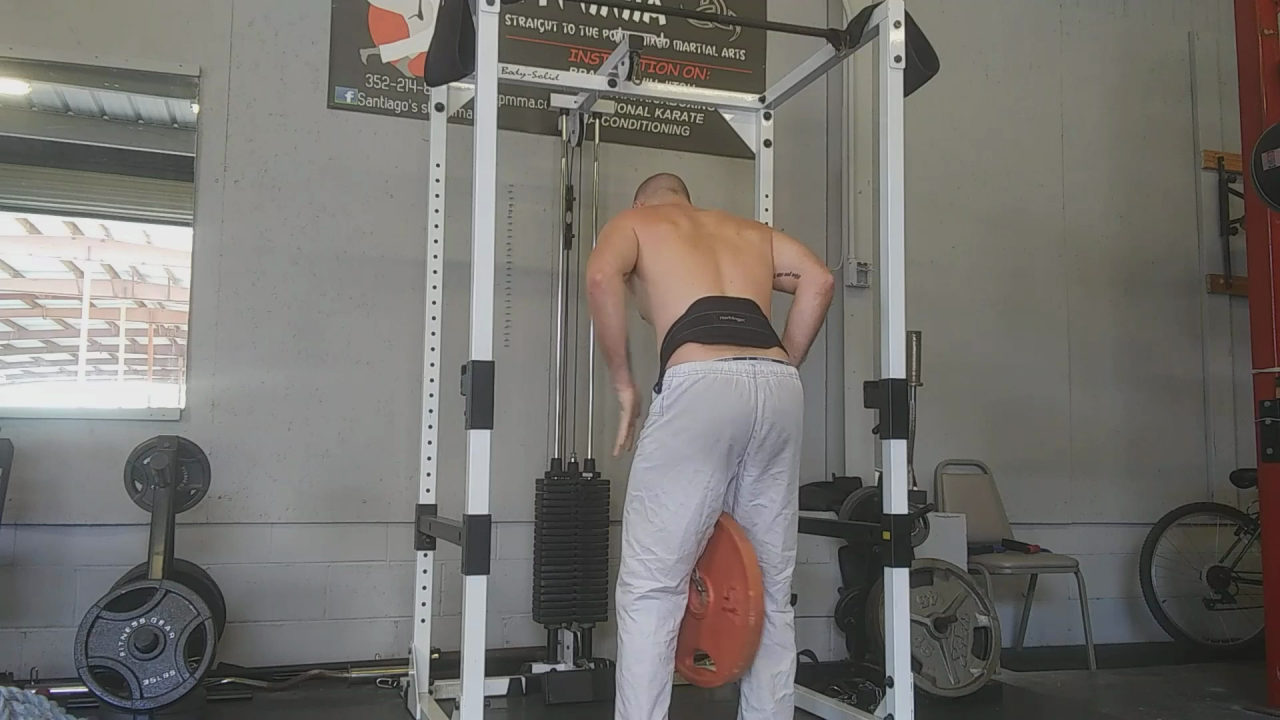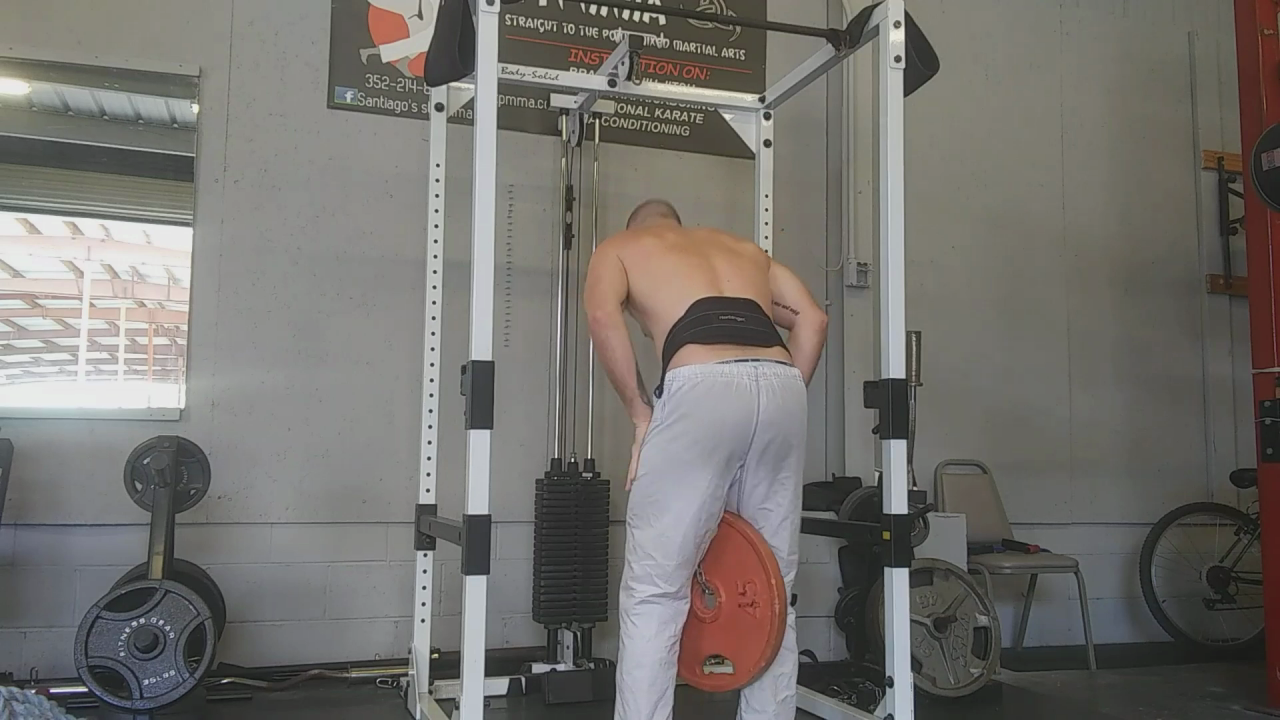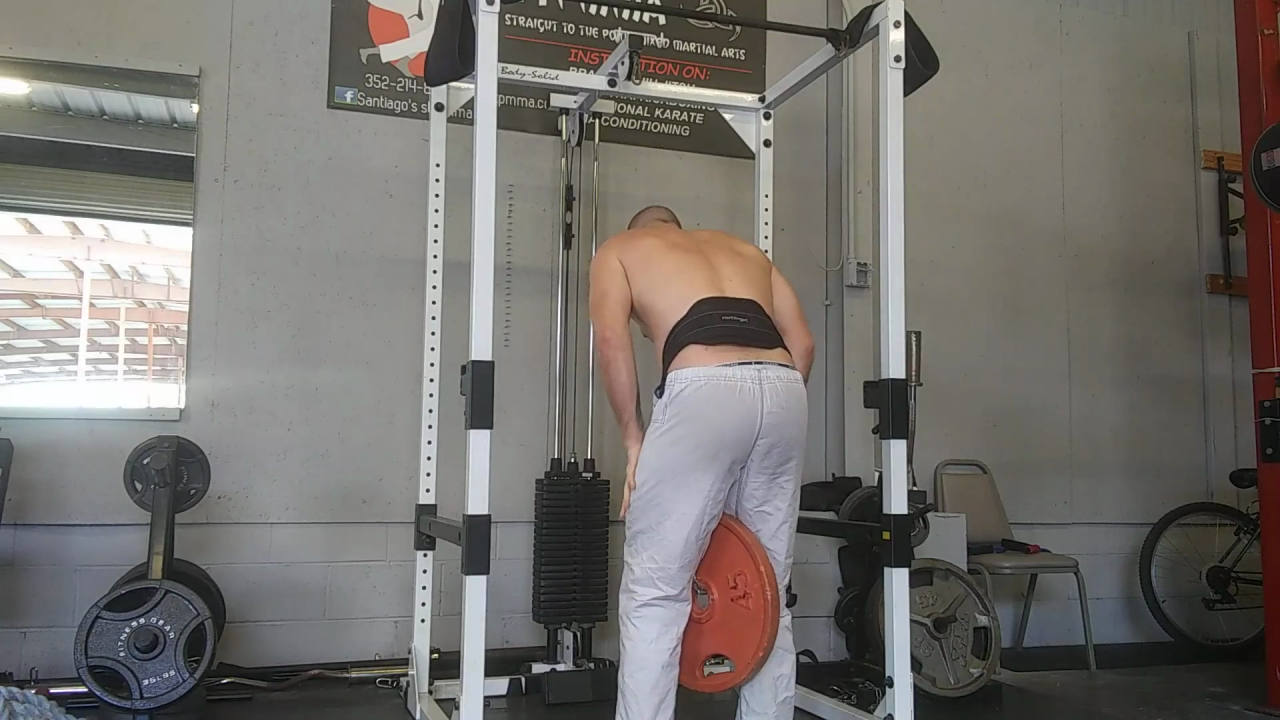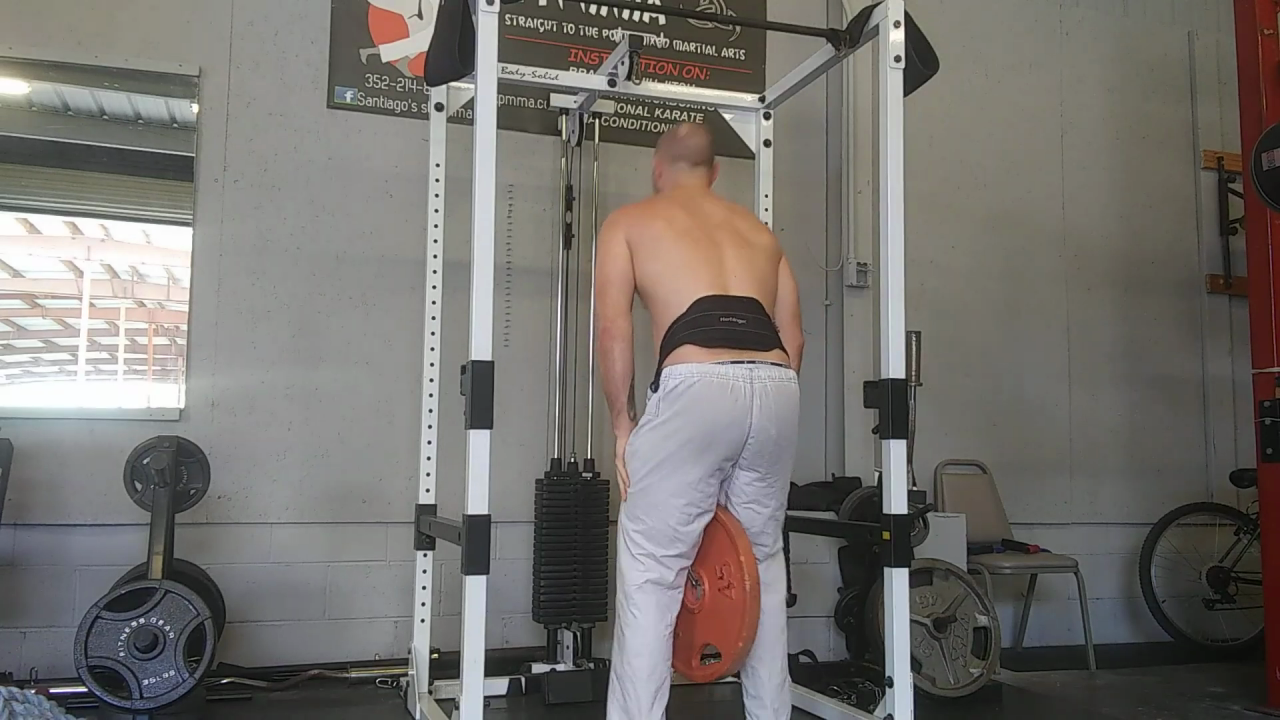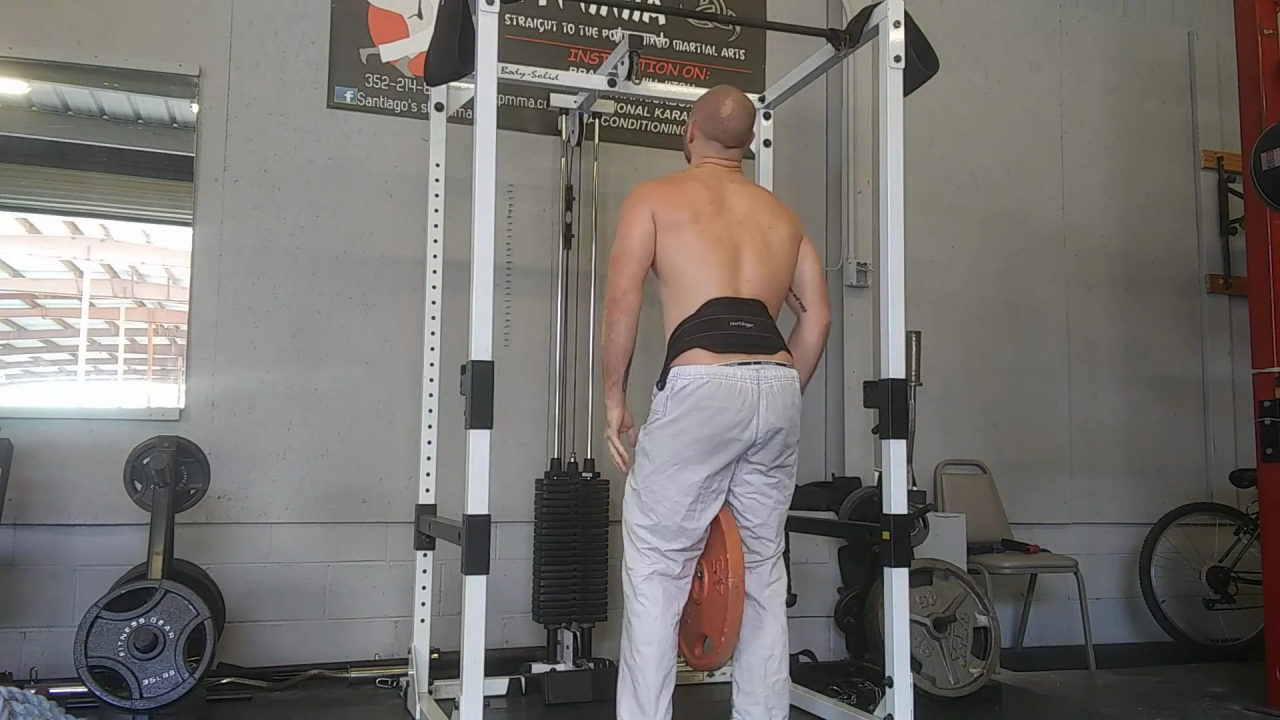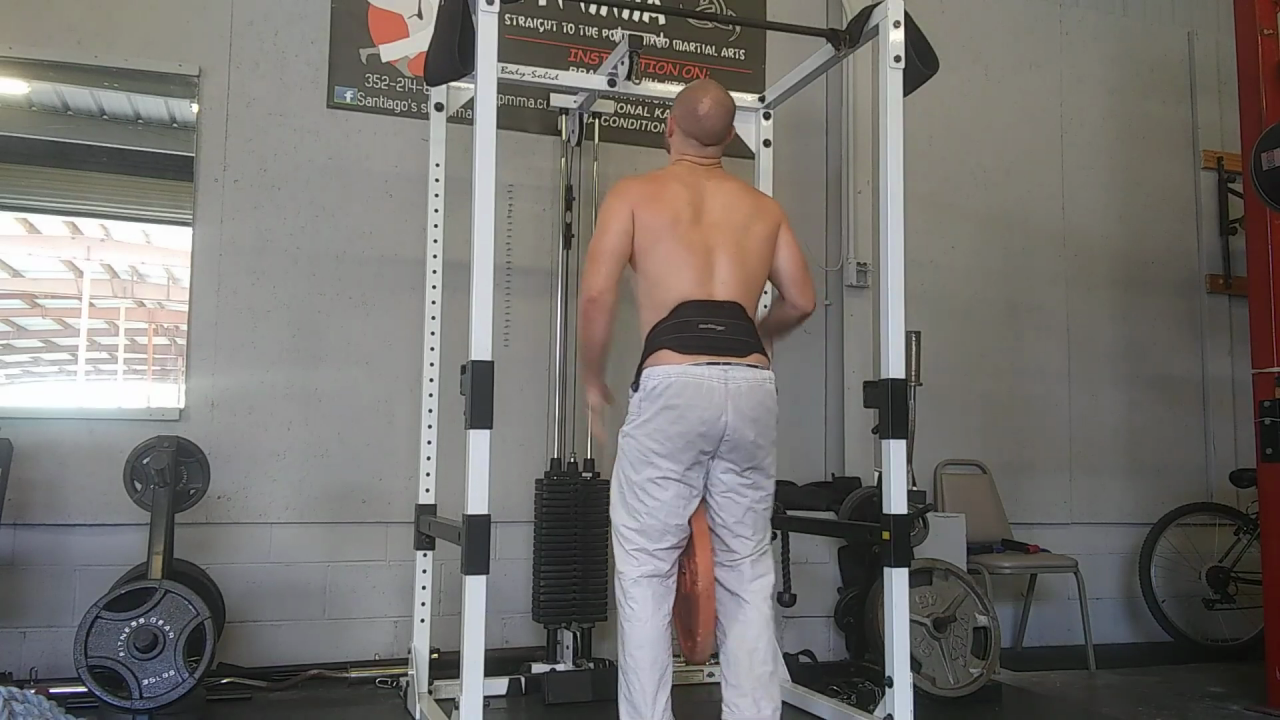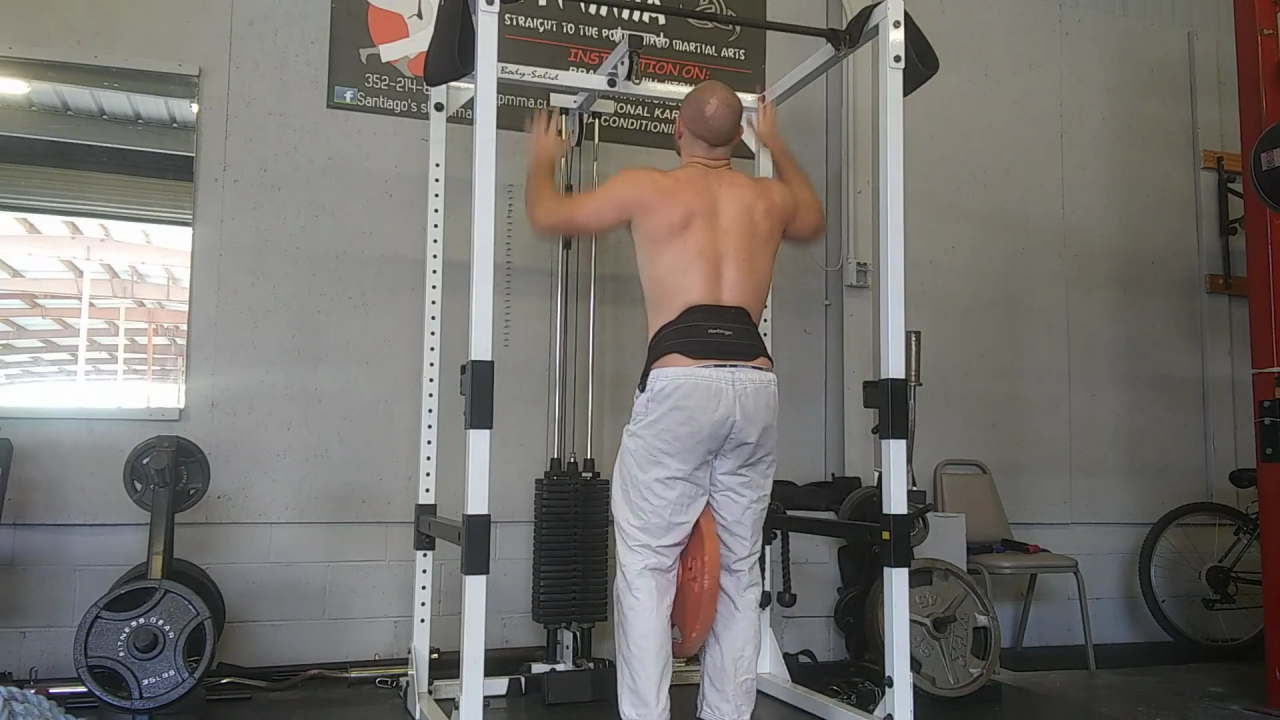
dt=0.3s
person 1, frame 1
left shoulder: (634, 221)
right shoulder: (749, 230)
left elbow: (602, 276)
right elbow: (818, 280)
left wrist: (624, 384)
left hip: (701, 385)
right hip: (778, 387)
left knee: (651, 582)
right knee: (770, 584)
person 1, frame 2
left shoulder: (620, 247)
right shoulder: (740, 246)
left elbow: (602, 312)
right elbow: (811, 320)
left wrist: (641, 412)
left hip: (704, 385)
right hip: (782, 387)
left knee: (654, 586)
person 1, frame 3
left shoulder: (621, 248)
right shoulder: (744, 248)
left elbow: (610, 335)
right elbow: (801, 339)
left wrist: (634, 437)
right wrist: (772, 400)
left hip: (705, 389)
right hip: (784, 389)
left knee: (655, 590)
person 1, frame 4
left shoulder: (630, 220)
right shoulder: (757, 227)
left elbow: (614, 327)
left wrist: (623, 425)
left hip: (696, 385)
right hip: (777, 389)
left knee: (650, 577)
right knee: (761, 573)
person 1, frame 5
left shoulder: (655, 196)
right shoulder: (779, 213)
left elbow: (620, 299)
right elbow: (817, 316)
left wrist: (614, 398)
left hip: (701, 385)
right hip: (776, 389)
left knee: (656, 569)
right knee: (762, 572)
person 1, frame 6
left shoulder: (636, 193)
right shoulder: (761, 206)
left elbow: (597, 294)
right elbow: (802, 300)
left wrist: (593, 379)
left hip: (675, 384)
right hip: (754, 386)
left knee: (646, 572)
right knee: (747, 574)
person 1, frame 7
left shoulder: (648, 188)
right shoulder: (767, 198)
left elbow: (547, 217)
right elbow: (813, 221)
left wrist: (541, 160)
right wrist: (778, 146)
left hip: (680, 385)
right hip: (755, 386)
left knee: (646, 566)
right knee: (738, 572)
